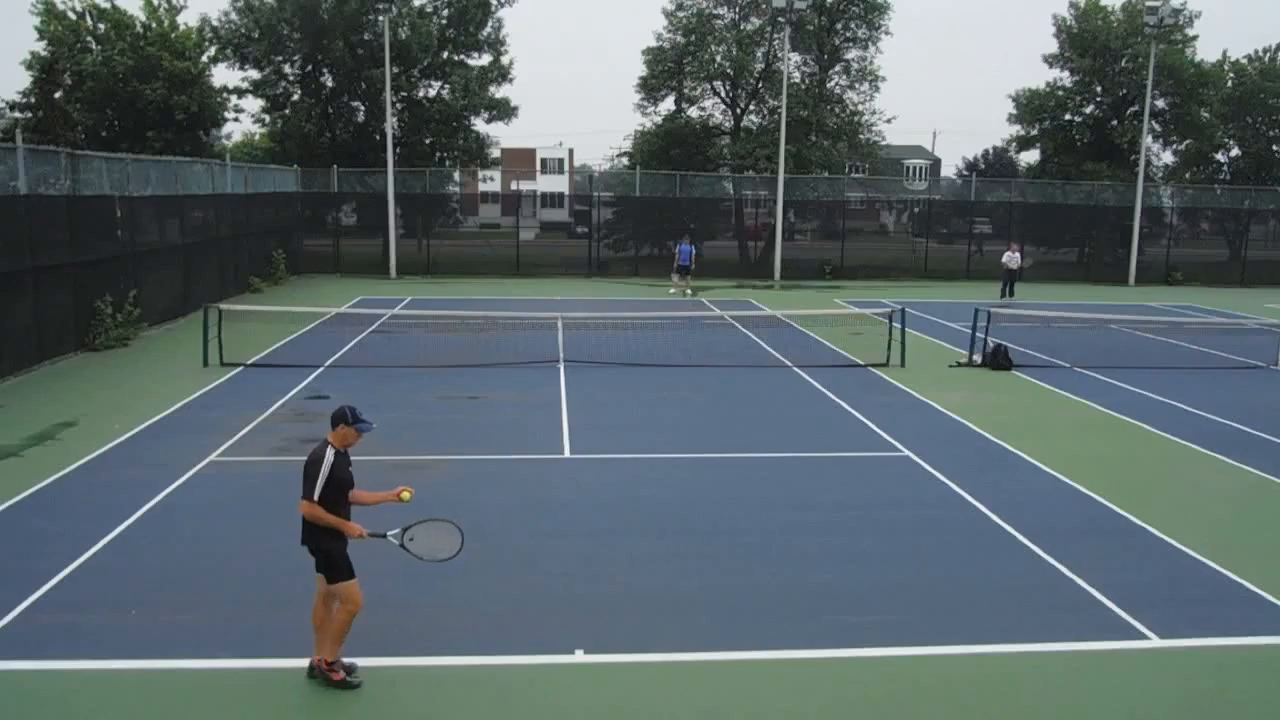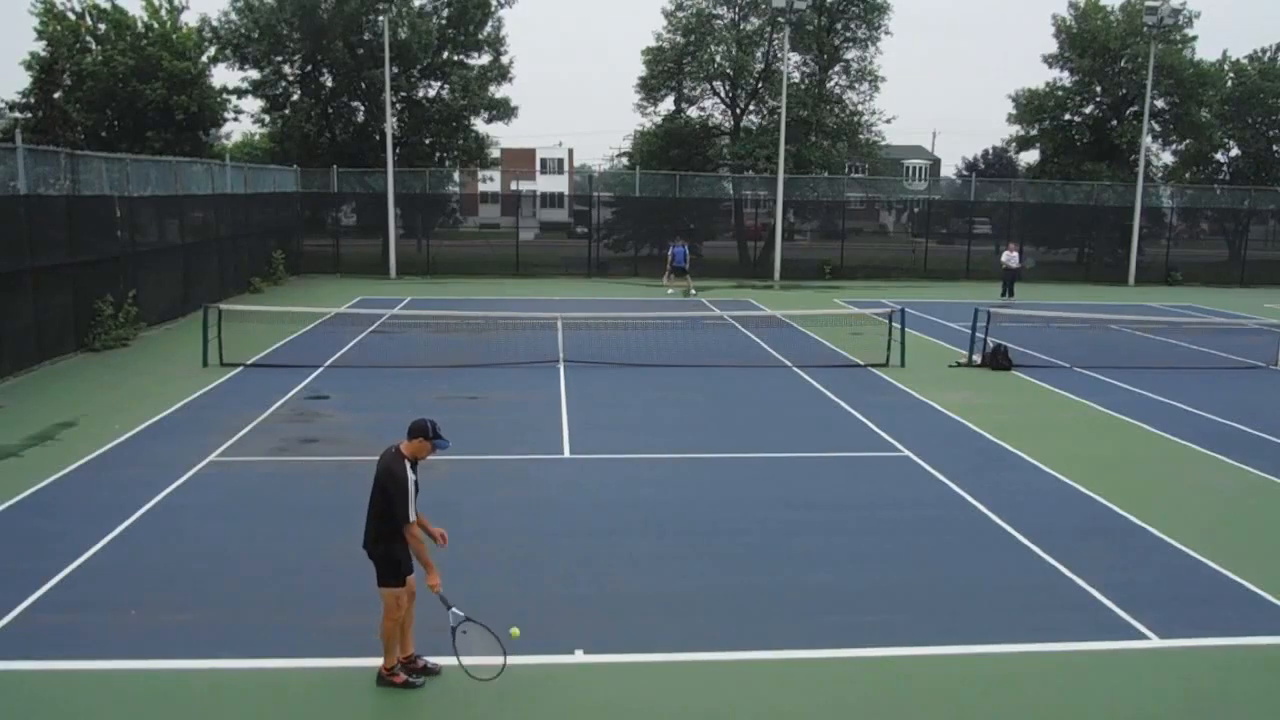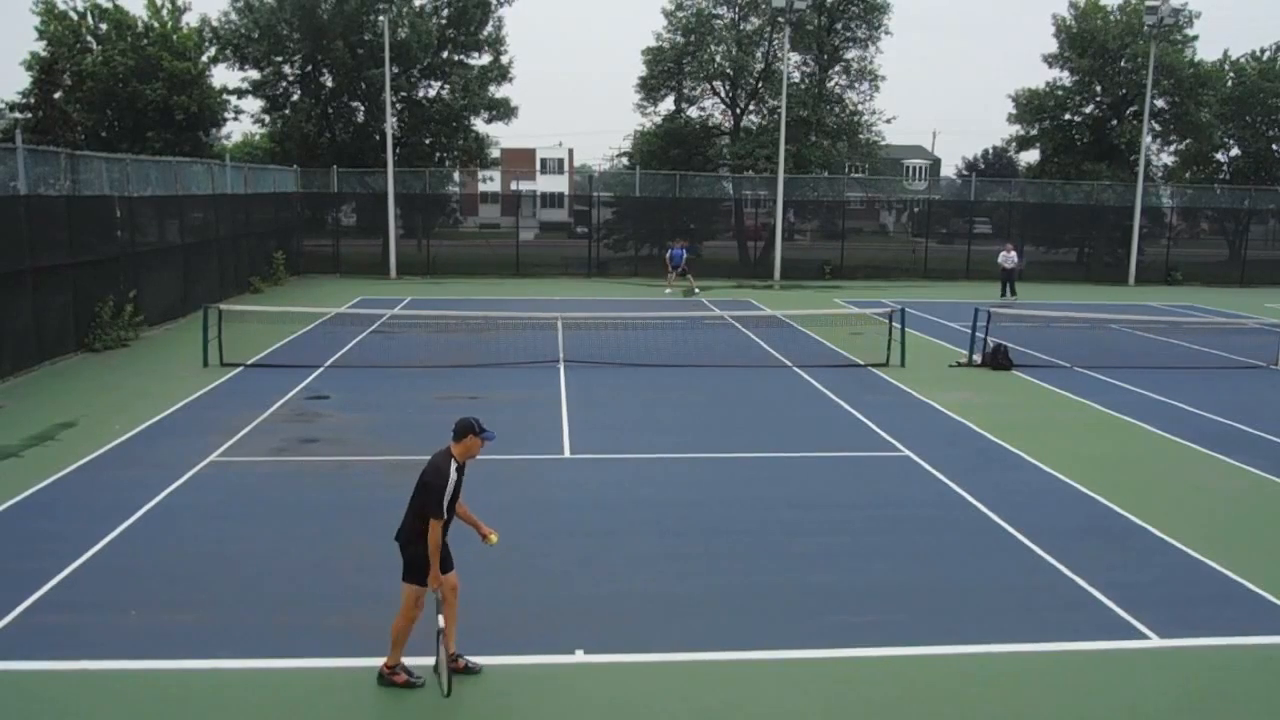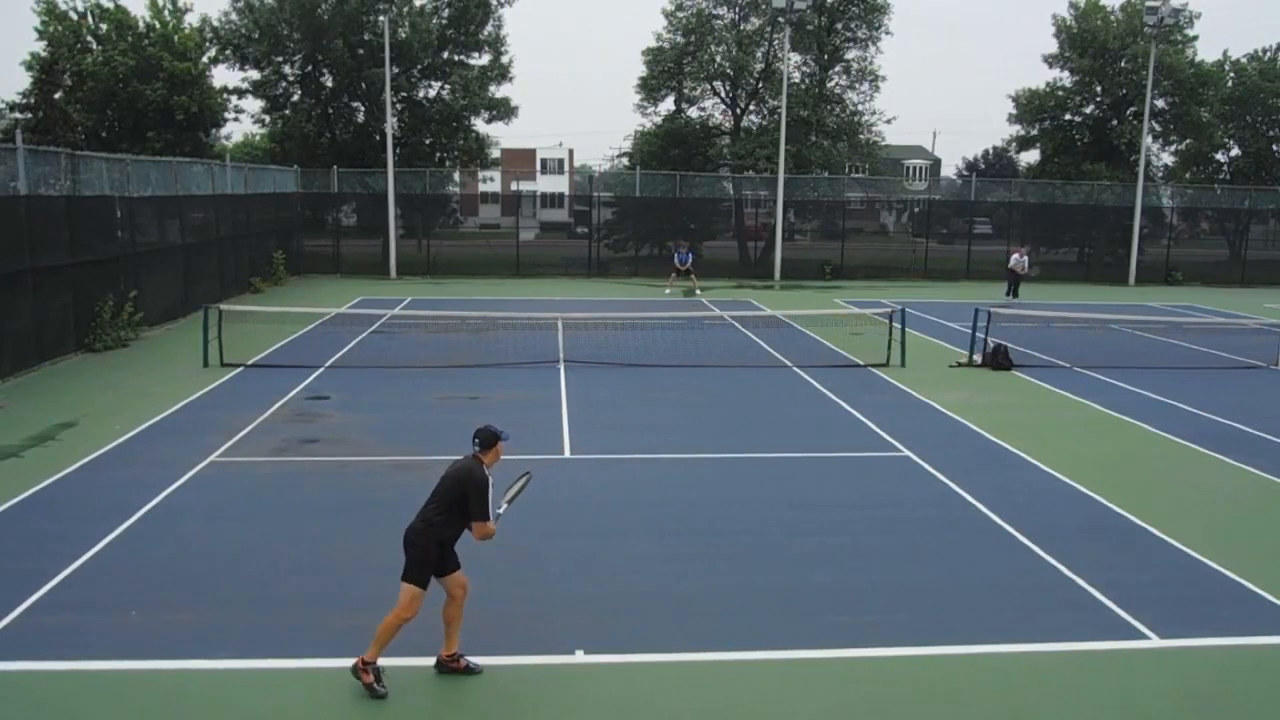
dt=1s
person 1, frame 1
left shoulder: (340, 454)
right shoulder: (323, 460)
left elbow: (349, 495)
right elbow: (307, 508)
left wrist: (389, 496)
right wrist: (345, 526)
left hip: (330, 539)
right hip: (325, 541)
left knee: (327, 597)
right knee: (352, 602)
left ankle: (321, 660)
right ankle: (330, 664)
person 1, frame 2
left shoulder: (395, 453)
right shoulder: (402, 475)
right elbow: (410, 529)
left wrist: (429, 528)
right wrist: (430, 571)
left hip: (392, 539)
right hip: (386, 545)
left knee: (408, 596)
right knee: (395, 609)
left ankle: (407, 658)
right ankle: (389, 670)
person 1, frame 3
left shoulder: (455, 461)
right shoulder: (444, 473)
right elbow: (435, 526)
left wrist: (479, 526)
right wrist: (434, 569)
left hip: (433, 539)
right hip: (418, 542)
left knee: (450, 589)
right knee: (413, 606)
left ankle: (449, 656)
right ankle: (390, 668)
person 1, frame 4
left shoulder: (465, 465)
right shoulder: (481, 478)
right elbow: (480, 532)
left wrist: (476, 523)
right wrist: (491, 530)
left hip: (436, 540)
right hip: (423, 542)
left knee: (459, 589)
right knee: (407, 610)
left ankle: (449, 657)
right ankle: (367, 664)
